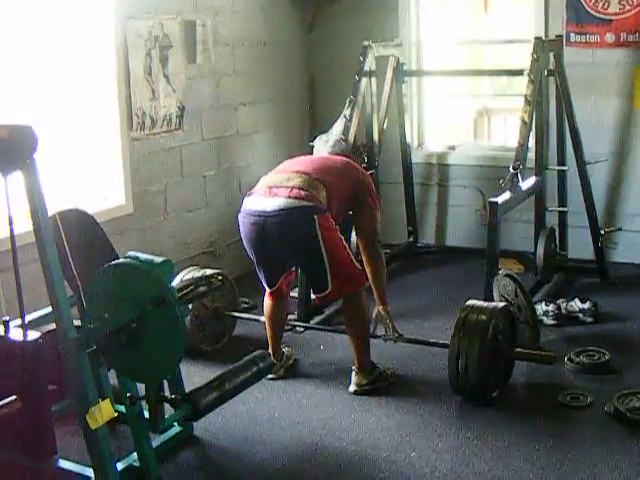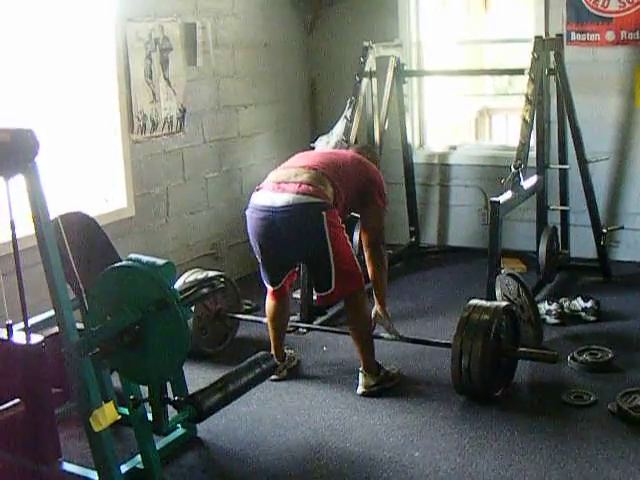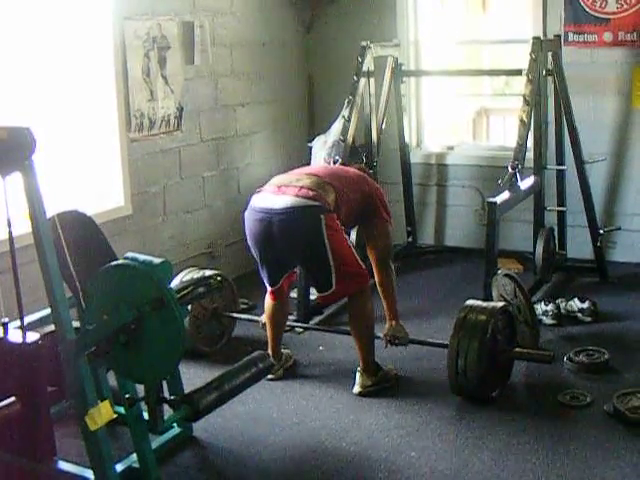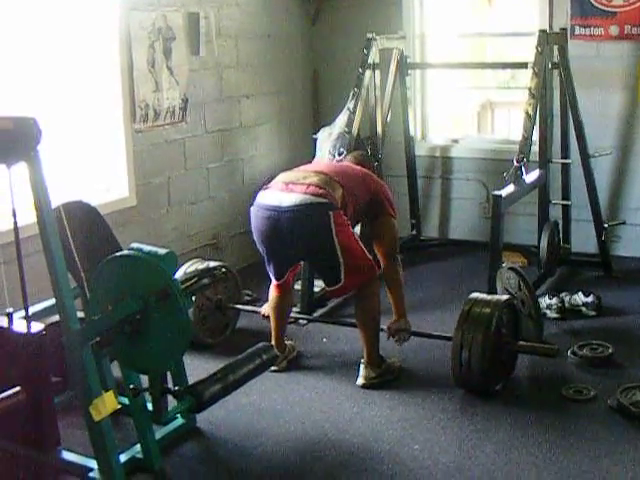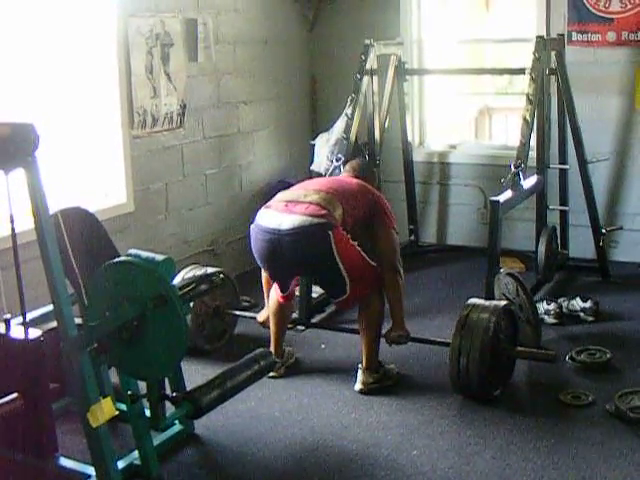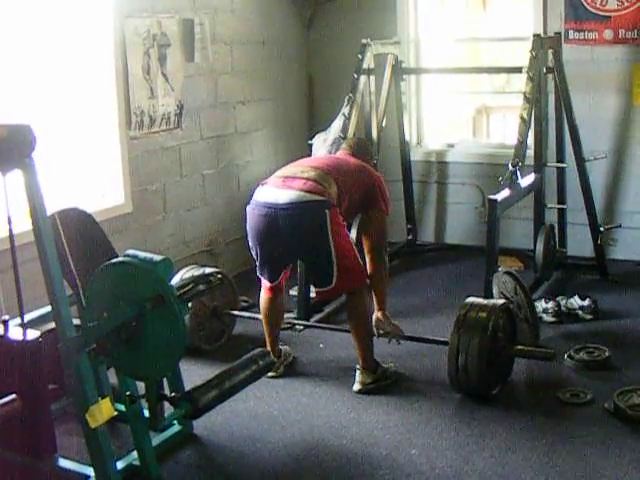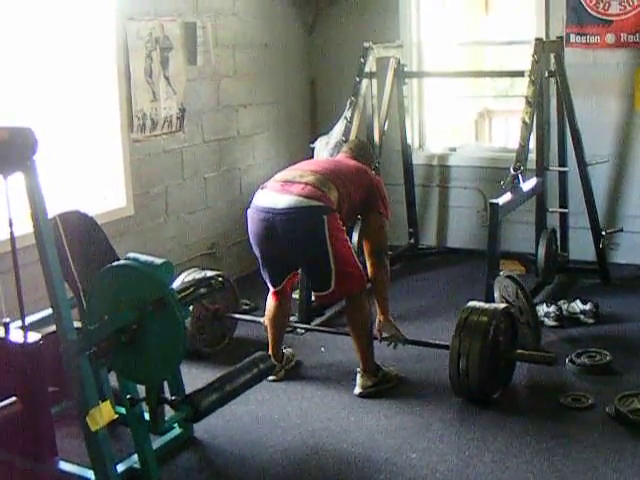
dt=0.7s
person 1, frame 1
left shoulder: (292, 163)
right shoulder: (357, 175)
right elbow: (371, 246)
right wrist: (382, 304)
left hip: (250, 214)
right hip: (299, 213)
left knee: (274, 286)
right knee: (351, 287)
left ankle: (276, 360)
right ankle: (364, 373)
person 1, frame 2
left shoulder: (306, 157)
right shoulder: (370, 172)
right elbow: (374, 246)
right wrist: (381, 305)
left hip: (258, 208)
right hip: (307, 210)
left knee: (276, 286)
right knee: (352, 290)
left ankle: (279, 361)
right ankle: (370, 374)
person 1, frame 3
left shoulder: (305, 173)
right shoulder: (370, 190)
right elbow: (382, 262)
left wrist: (269, 312)
right wrist: (393, 321)
left hip: (257, 211)
right hip: (306, 214)
left knee: (276, 286)
right knee: (357, 288)
left ankle: (274, 360)
right ankle: (368, 374)
person 1, frame 4
left shoulder: (312, 169)
right shoulder: (374, 185)
right elbow: (389, 257)
left wrist: (272, 301)
right wrist: (400, 317)
left hip: (263, 208)
right hip: (312, 211)
left knee: (281, 278)
right knee: (365, 280)
left ankle: (277, 351)
right ankle: (372, 366)
person 1, frame 5
left shoulder: (310, 184)
right shoulder: (373, 198)
right elbow: (390, 265)
left wrist: (268, 307)
right wrist: (398, 324)
left hip: (262, 229)
right hip: (311, 231)
left knee: (283, 283)
right knee: (369, 286)
left ankle: (276, 357)
right ankle: (370, 372)
person 1, frame 6
left shoulder: (308, 162)
right shoulder: (370, 177)
right elbow: (376, 251)
right wrist: (381, 311)
left hip: (260, 206)
right hip: (308, 209)
left knee: (271, 282)
right knee: (355, 286)
left ankle: (273, 357)
right ankle: (368, 372)
person 1, frame 7
left shoulder: (308, 166)
right shoulder: (369, 181)
right elbow: (376, 255)
right wrist: (384, 316)
left hip: (259, 211)
right hip: (307, 214)
left knee: (278, 286)
right knee: (354, 290)
left ankle: (275, 361)
right ankle: (369, 375)
